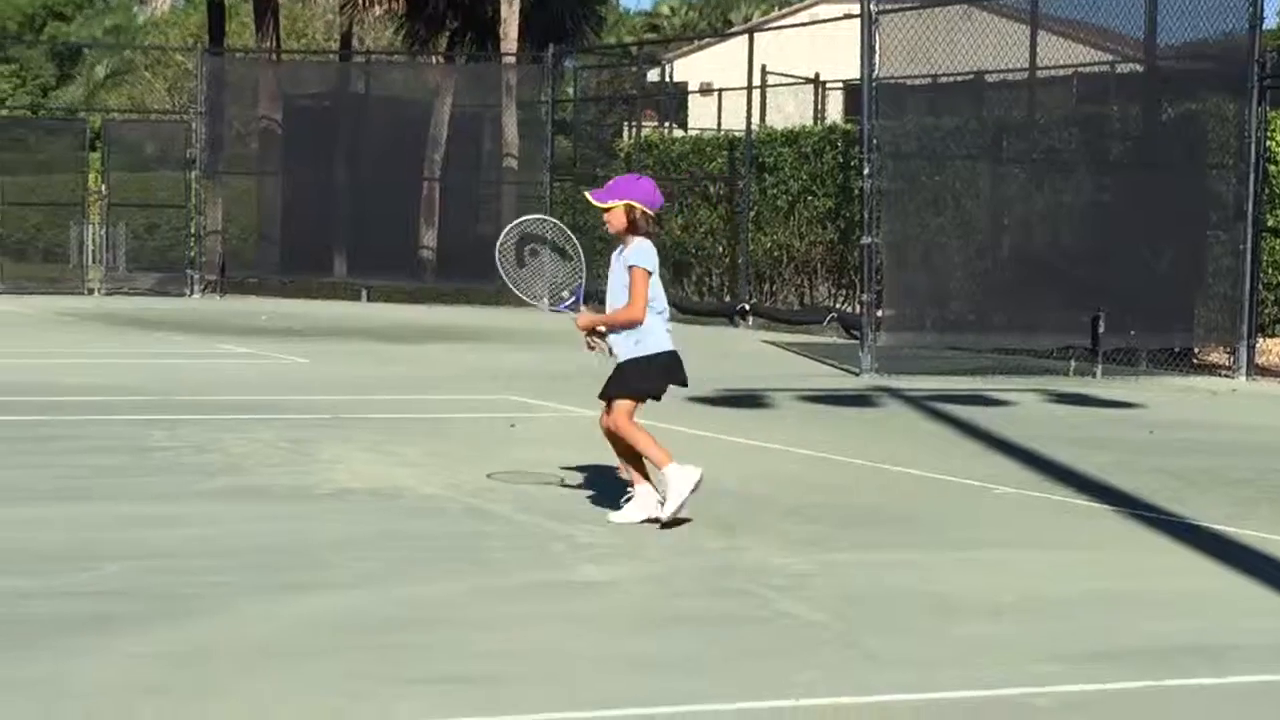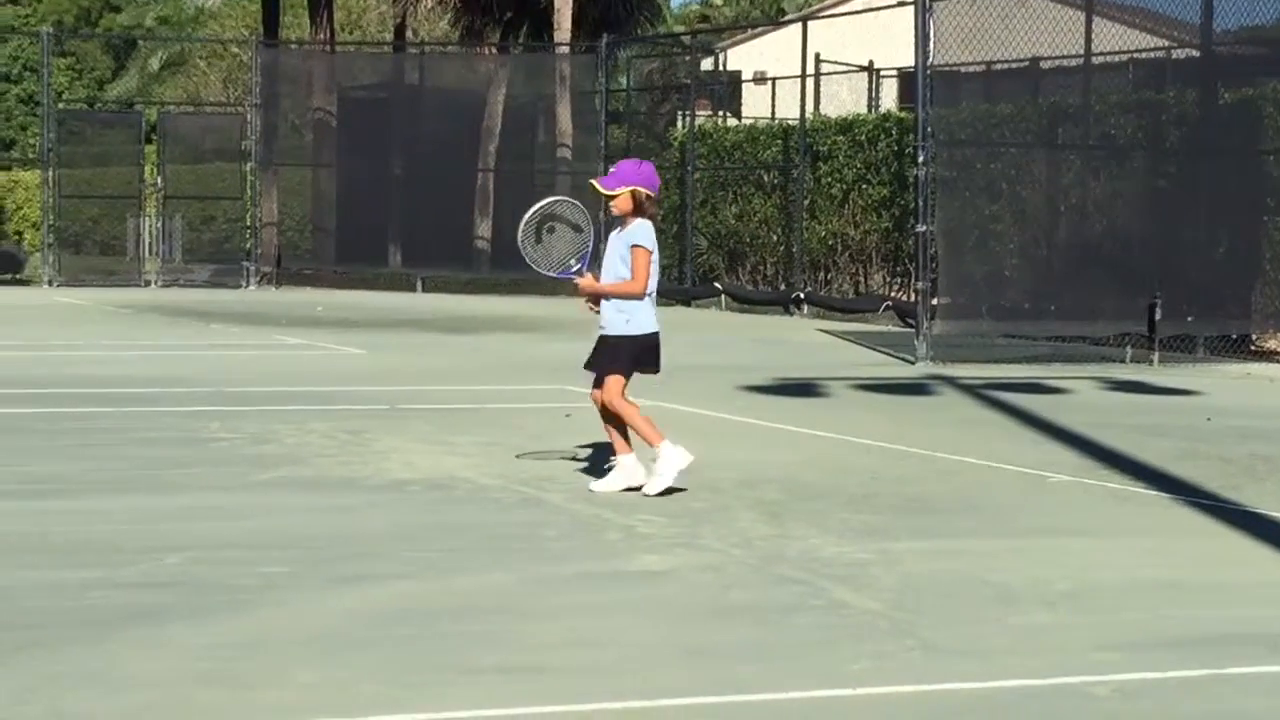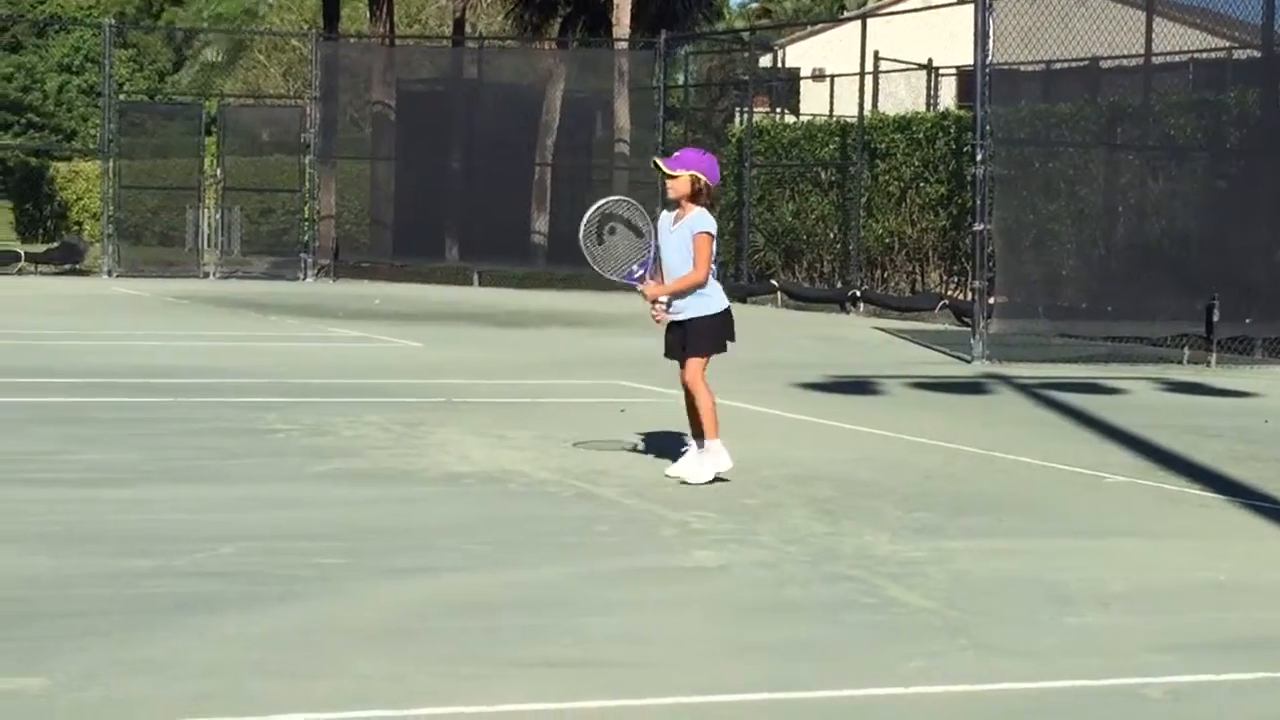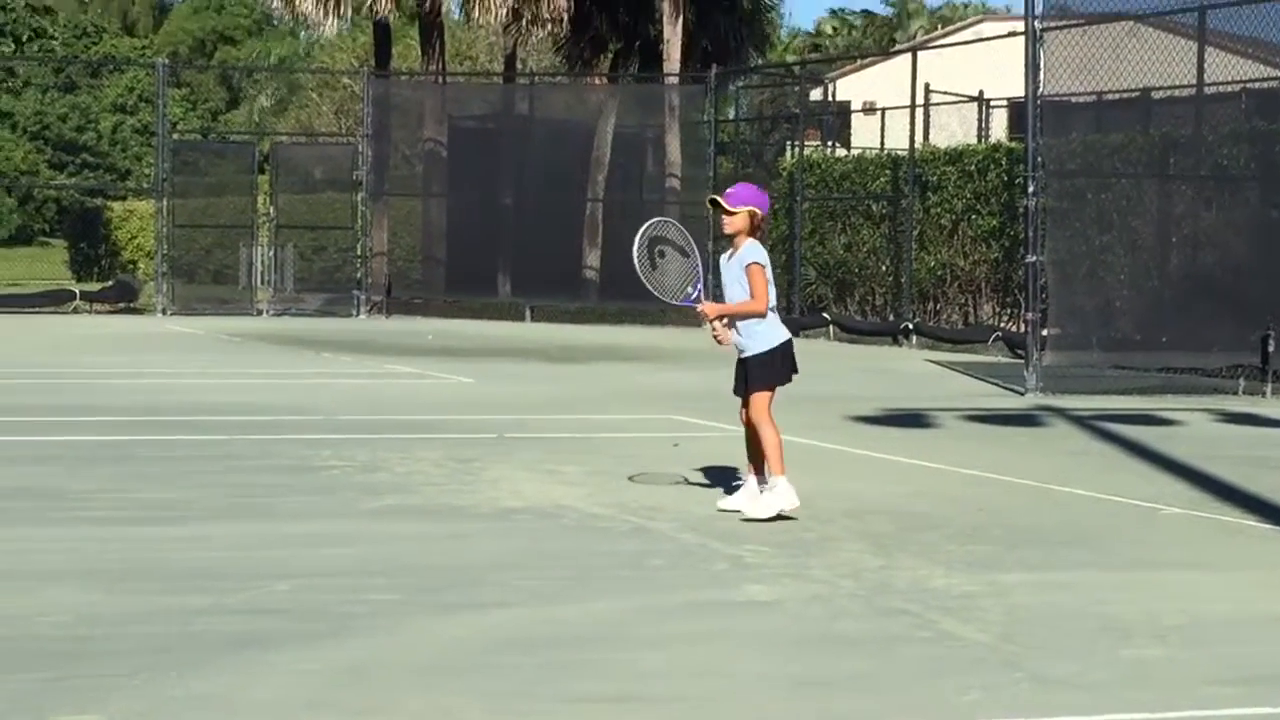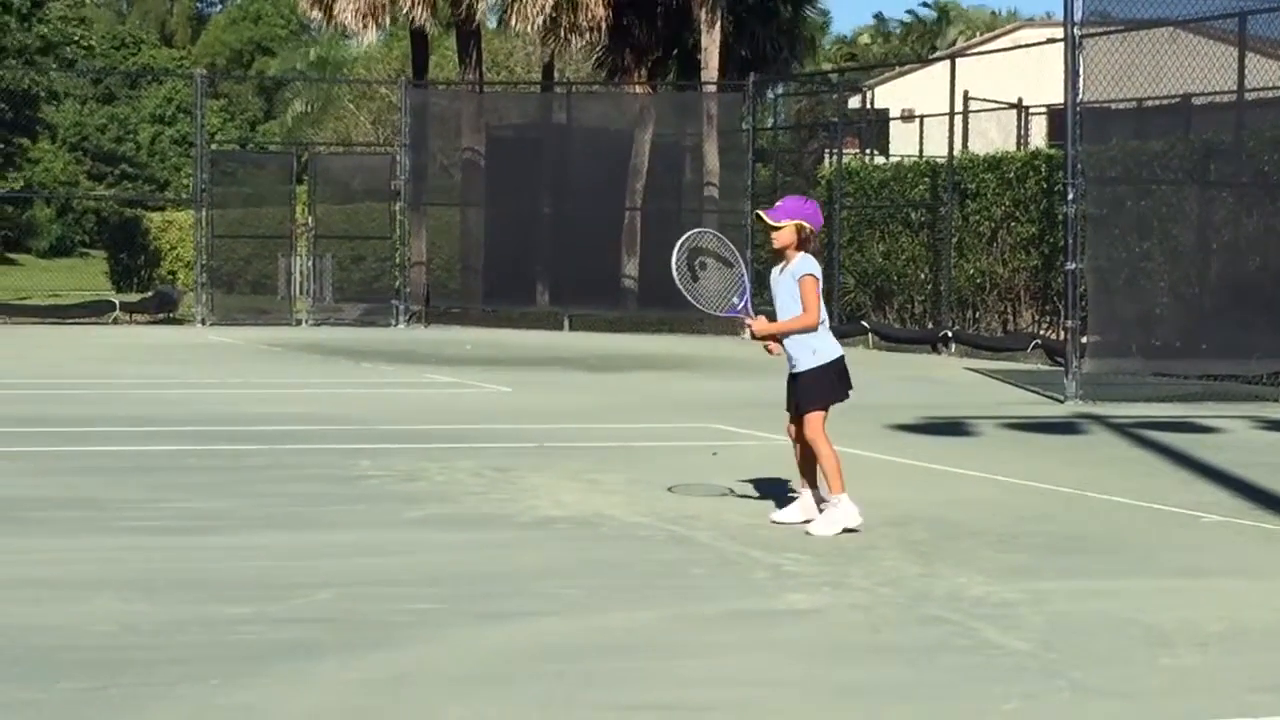
dt=0.7s
person 1, frame 1
left shoulder: (639, 254)
right shoulder: (621, 252)
left elbow: (636, 312)
left wrist: (595, 322)
right wrist: (602, 328)
left hip: (648, 352)
right hip: (633, 353)
left knee: (618, 419)
right knee: (610, 421)
left ankle: (676, 471)
right ankle: (646, 495)
person 1, frame 2
left shoulder: (640, 233)
right shoulder: (620, 232)
left elbow: (638, 286)
left wrist: (595, 287)
right wrist: (598, 295)
left hip: (632, 332)
right hip: (616, 330)
left knee: (611, 396)
right knee: (599, 395)
left ankle: (667, 452)
right ankle: (627, 466)
person 1, frame 3
left shoulder: (702, 222)
right shoulder: (665, 219)
left elbow: (701, 275)
left wrist: (660, 291)
right wrist: (659, 302)
left hip: (704, 312)
right hip: (680, 314)
left knee: (693, 377)
right knee: (686, 379)
left ankle: (714, 453)
right ankle: (701, 446)
person 1, frame 4
left shoulder: (752, 253)
right shoulder: (727, 257)
left elbow: (760, 304)
left wrist: (719, 311)
right wrist: (726, 327)
left hip: (767, 346)
right hip: (749, 348)
left knee: (758, 413)
right knee: (747, 416)
left ankle: (779, 488)
right ankle: (755, 486)
person 1, frame 5
left shoulder: (805, 265)
right shoulder: (778, 272)
left elbow: (812, 316)
left wrist: (771, 328)
right wrist: (775, 338)
left hip: (819, 363)
right hip: (800, 366)
left knee: (813, 431)
right knee: (797, 432)
left ankle: (842, 506)
right ankle: (810, 499)
